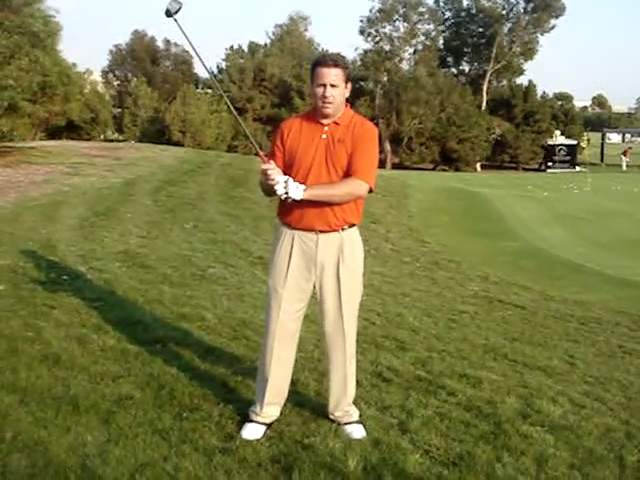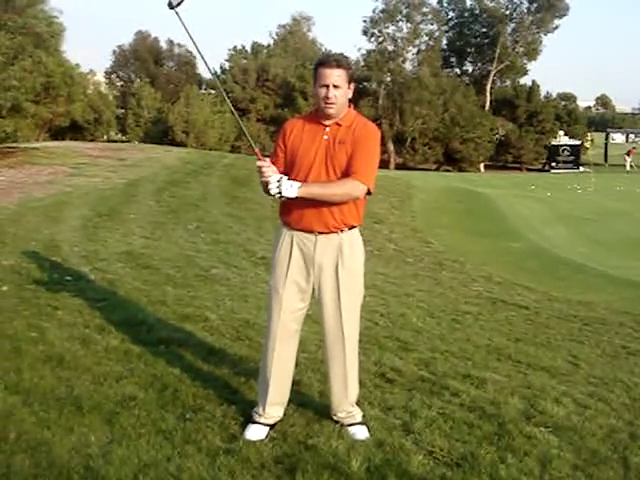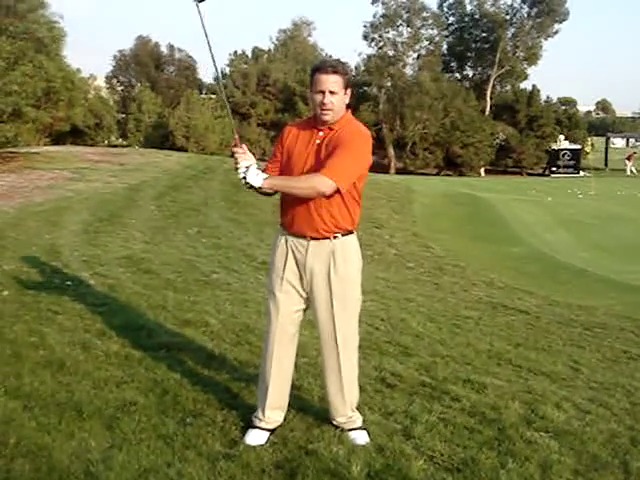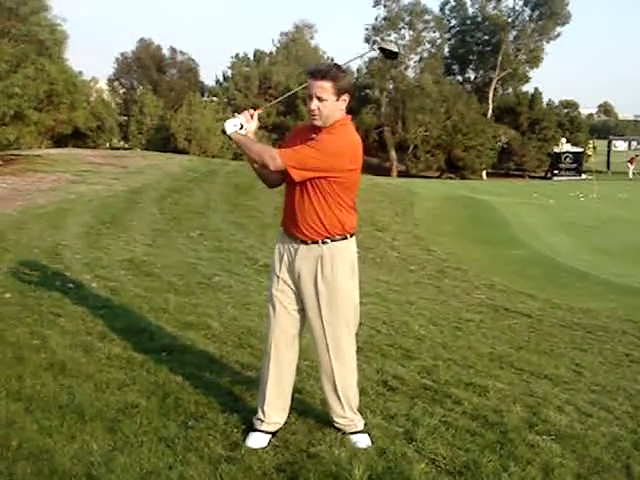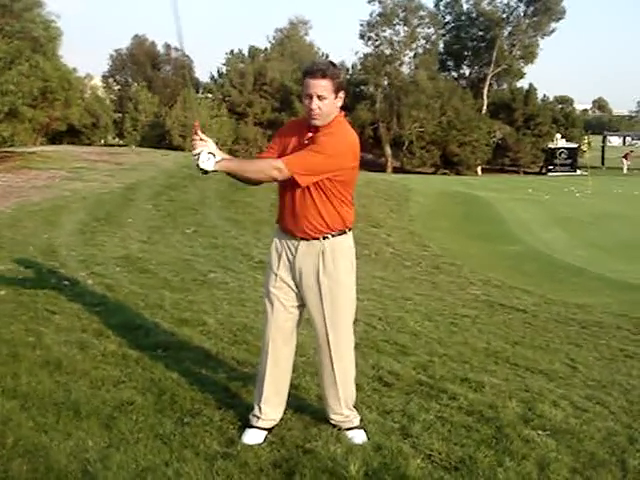
dt=0.4s
person 1, frame 1
left shoulder: (363, 130)
right shoulder: (289, 128)
left elbow: (359, 187)
right elbow: (268, 186)
left wrist: (300, 190)
right wrist: (272, 181)
left hip: (341, 242)
right hip: (293, 239)
left knee: (341, 327)
right knee: (280, 323)
left ankle: (343, 408)
right ankle: (265, 409)
person 1, frame 2
left shoulder: (365, 132)
right shoulder: (292, 128)
left elbow: (356, 188)
right elbow: (274, 185)
left wrist: (295, 188)
right wrist: (269, 178)
left hip: (341, 244)
right hip: (293, 240)
left knee: (342, 328)
right knee: (281, 324)
left ankle: (346, 410)
right ankle: (267, 410)
person 1, frame 3
left shoulder: (357, 136)
right shoulder: (291, 132)
left elbow: (323, 184)
right elbow: (272, 181)
left wrist: (264, 179)
right wrist: (251, 168)
left hip: (336, 250)
right hip: (290, 245)
left knee: (340, 334)
right knee: (280, 329)
left ankle: (346, 415)
right ankle: (267, 415)
person 1, frame 4
left shoulder: (343, 142)
right shoulder: (301, 132)
left elbow: (276, 161)
right elbow: (273, 178)
left wrist: (238, 136)
right wrist: (249, 137)
left hip: (330, 254)
right hip: (289, 247)
left knee: (336, 338)
right knee: (280, 333)
left ankle: (348, 419)
right ankle: (268, 418)
person 1, frame 5
left shoulder: (341, 141)
right shoulder: (292, 129)
left elbow: (276, 170)
right elbow: (258, 173)
left wrist: (219, 162)
right wrist: (219, 154)
left hip: (329, 250)
right hip: (286, 244)
left knee: (335, 333)
right knee: (277, 329)
left ankle: (344, 415)
right ankle: (264, 415)
